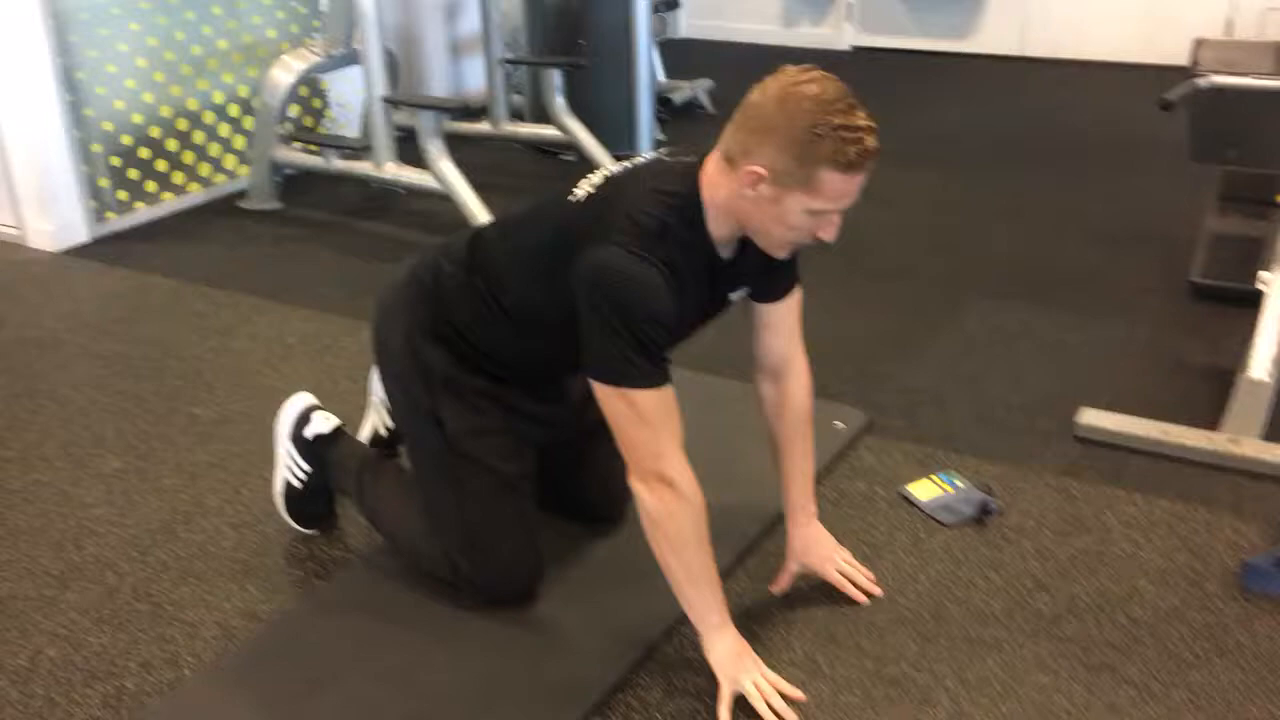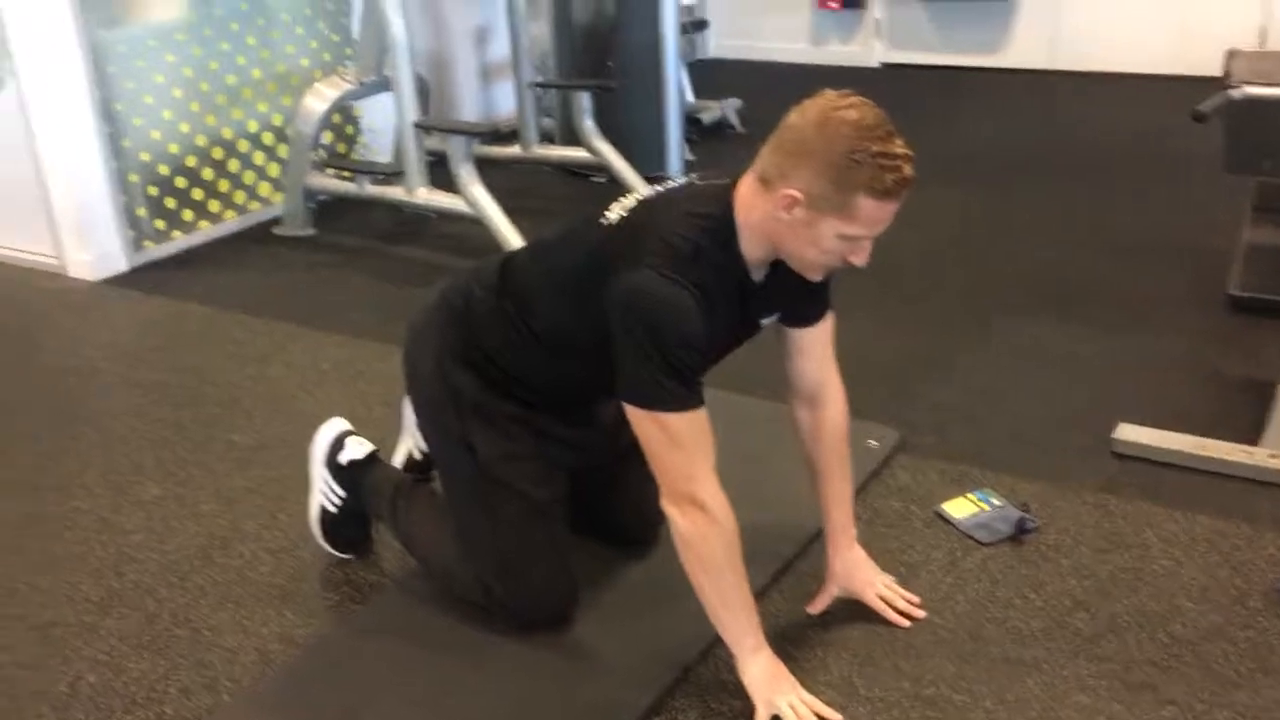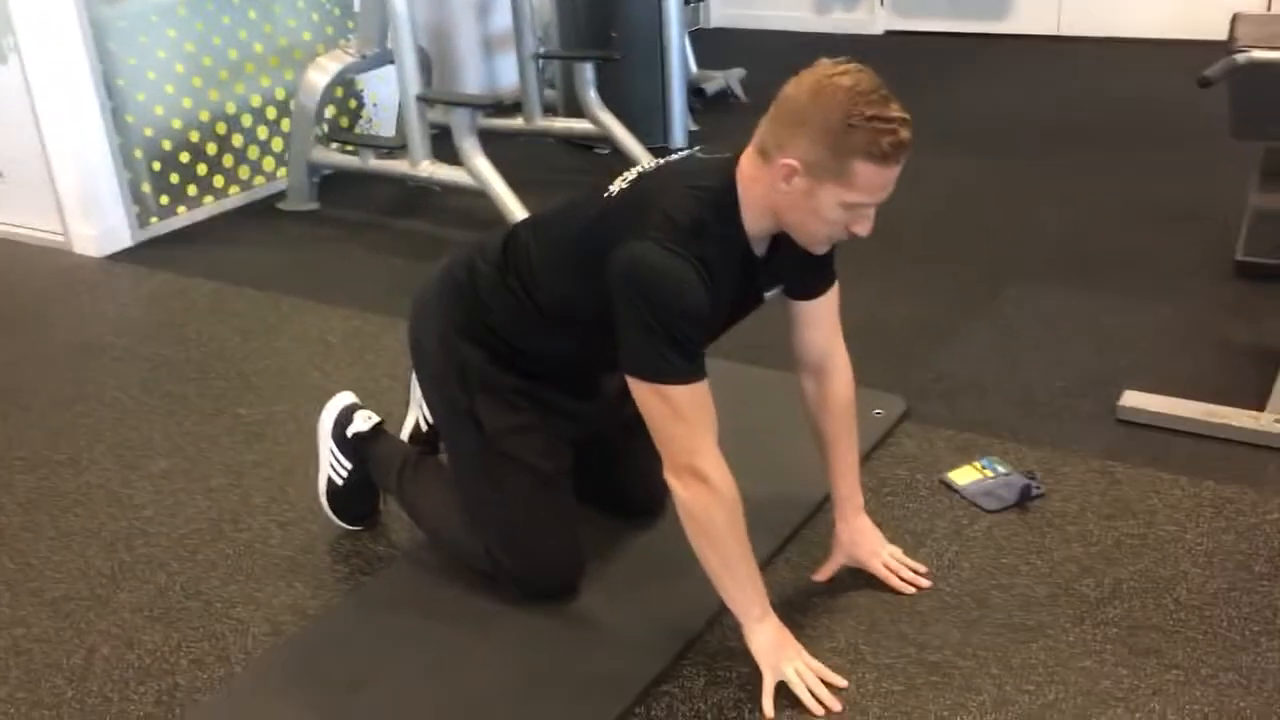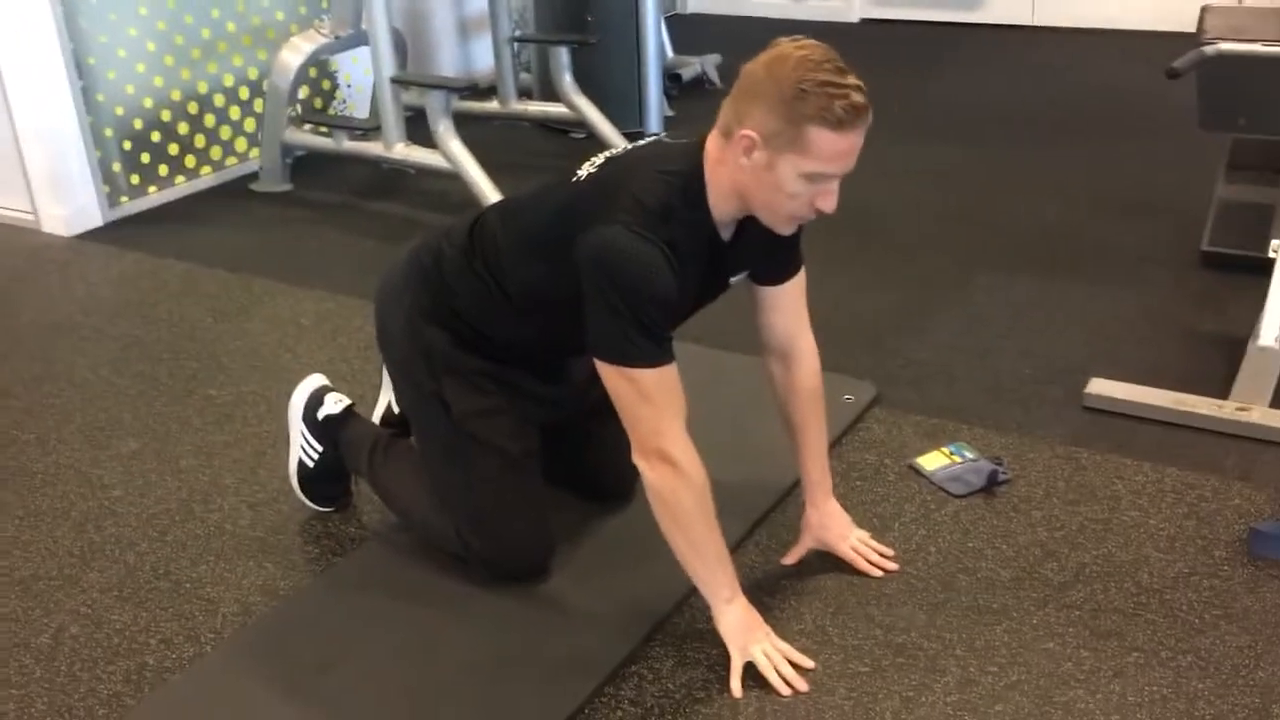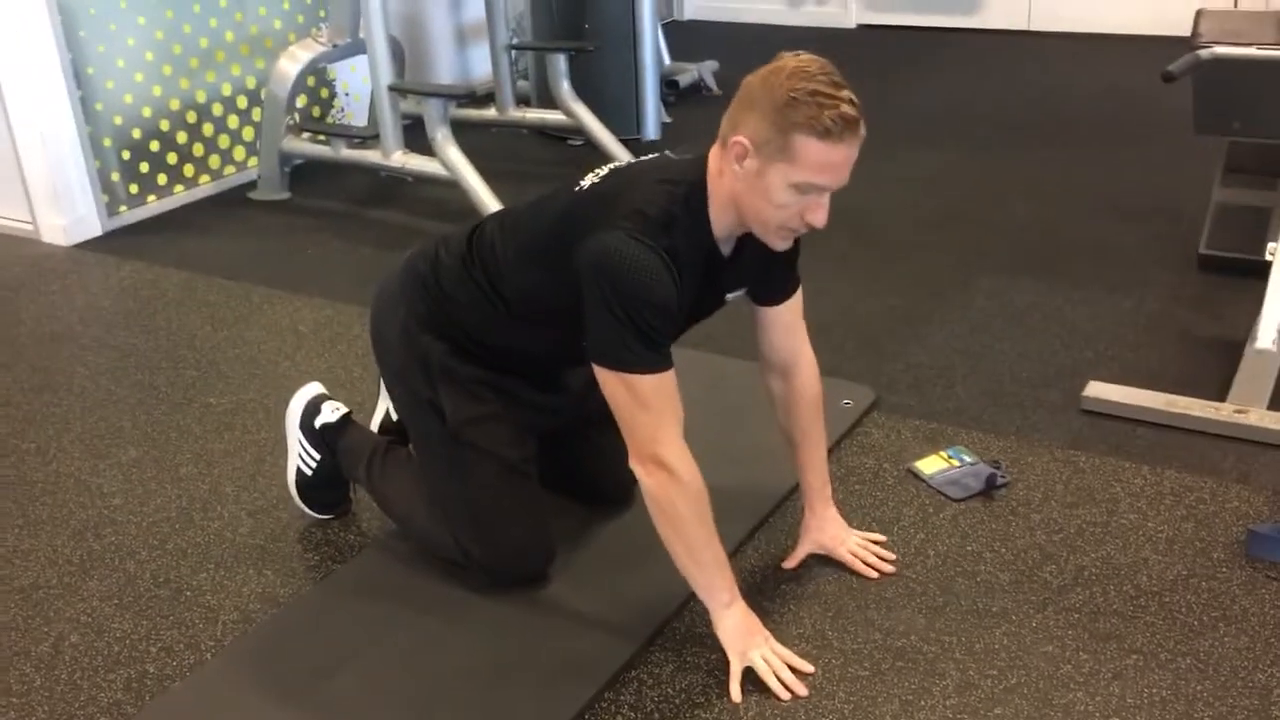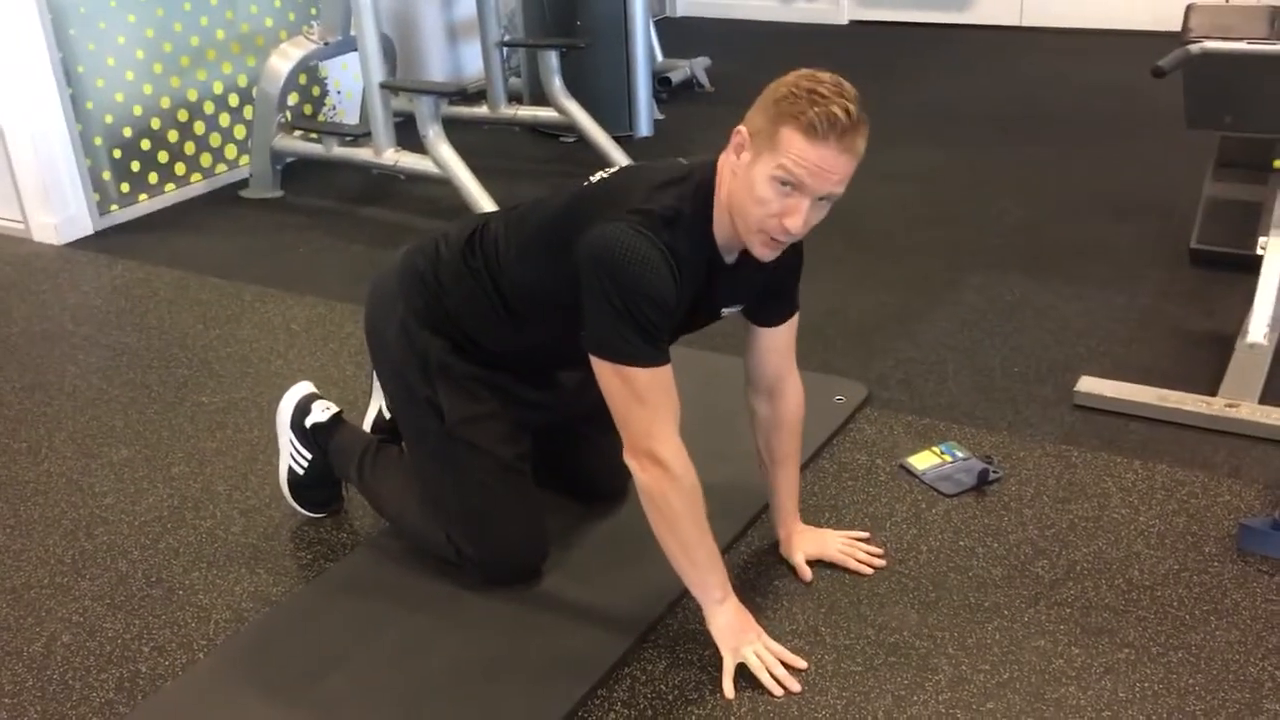
dt=0.4s
person 1, frame 1
left shoulder: (759, 213)
right shoulder: (629, 260)
left elbow: (782, 370)
right elbow: (659, 474)
left wrist: (803, 527)
right wrist: (721, 638)
left hip: (537, 346)
right hip: (441, 341)
left knee: (601, 504)
right knee: (500, 573)
left ankle: (409, 416)
right ankle: (326, 449)
person 1, frame 2
left shoulder: (790, 236)
right shoulder: (662, 285)
left elbow: (818, 395)
right elbow: (691, 497)
left wrist: (844, 550)
right wrist: (755, 660)
left hip: (567, 373)
right hip: (471, 368)
left knee: (634, 527)
right knee: (534, 599)
right ankle: (360, 474)
person 1, frame 3
left shoulder: (795, 210)
right shoulder: (663, 257)
left elbow: (824, 365)
right elbow: (694, 470)
left wrist: (852, 520)
right wrist: (762, 627)
left hip: (572, 344)
right hip: (476, 339)
left knee: (639, 498)
right knee: (542, 569)
left ankle: (449, 419)
right ankle: (368, 446)
person 1, frame 4
left shoulder: (765, 196)
right shoulder: (630, 242)
left elbow: (791, 350)
right elbow: (663, 452)
left wrist: (820, 504)
right wrist: (729, 608)
left hip: (540, 328)
right hip: (442, 324)
left knee: (609, 481)
right knee: (513, 550)
left ankle: (418, 407)
right ankle: (338, 429)
person 1, frame 5
left shoulder: (767, 221)
right shoulder: (631, 252)
left elbow: (790, 365)
right elbow: (659, 457)
left wrist: (820, 510)
right wrist: (728, 611)
left hip: (538, 338)
right hip: (437, 331)
left knee: (608, 486)
right knee: (512, 556)
right ankle: (336, 439)
person 1, frame 6
left shoulder: (773, 239)
right shoulder: (633, 248)
left elbow: (774, 387)
right elbow: (653, 453)
left wrist: (790, 525)
right wrist: (722, 607)
left hip: (533, 337)
right hip: (431, 326)
left knee: (601, 482)
right knee: (505, 553)
right ankle: (329, 437)
